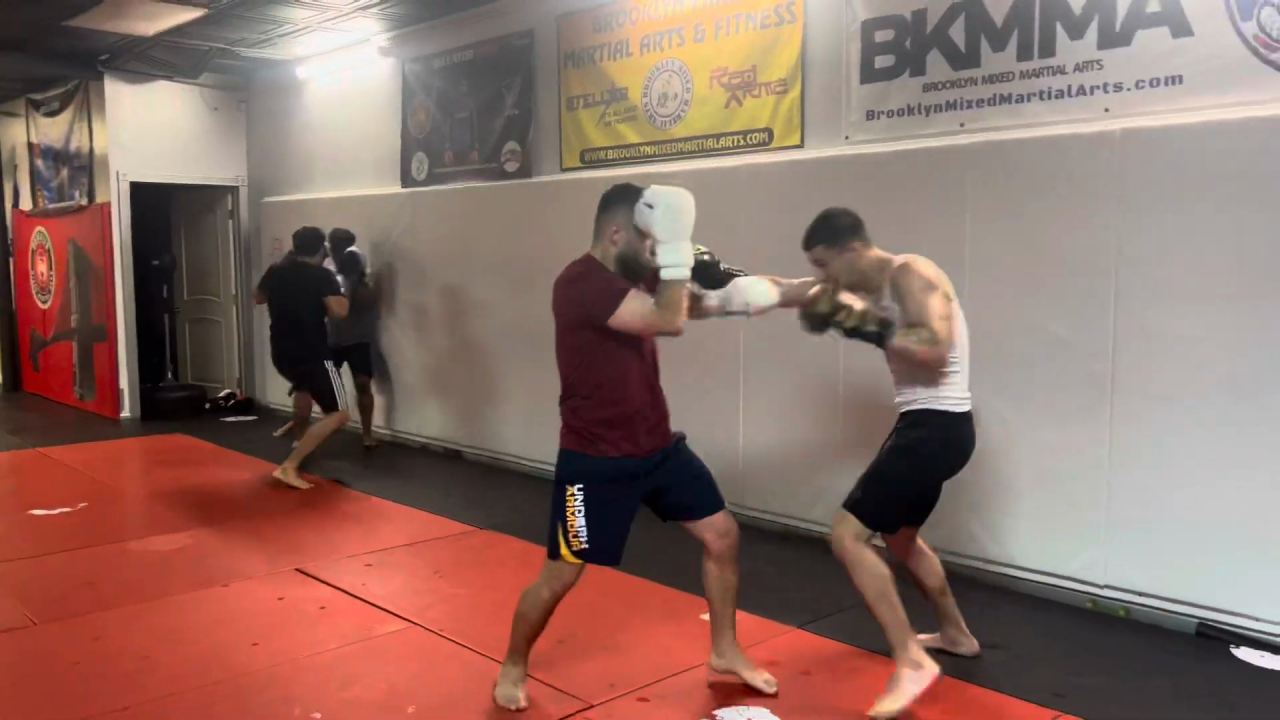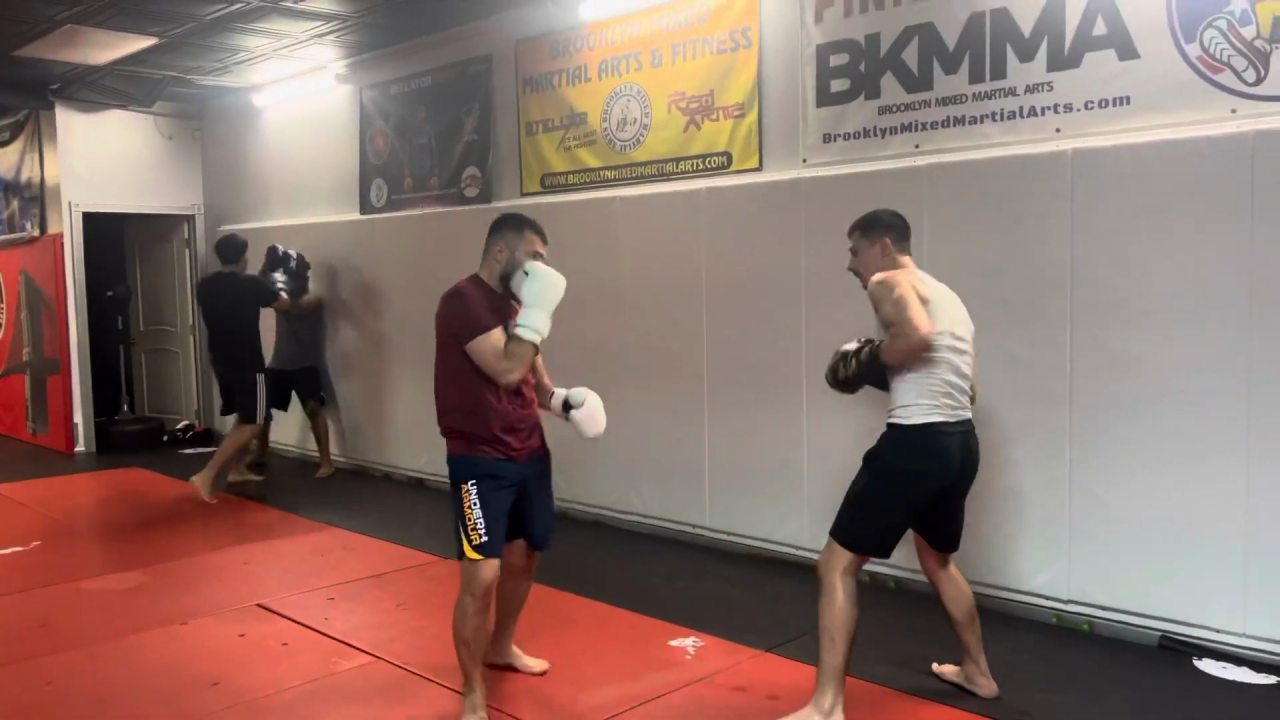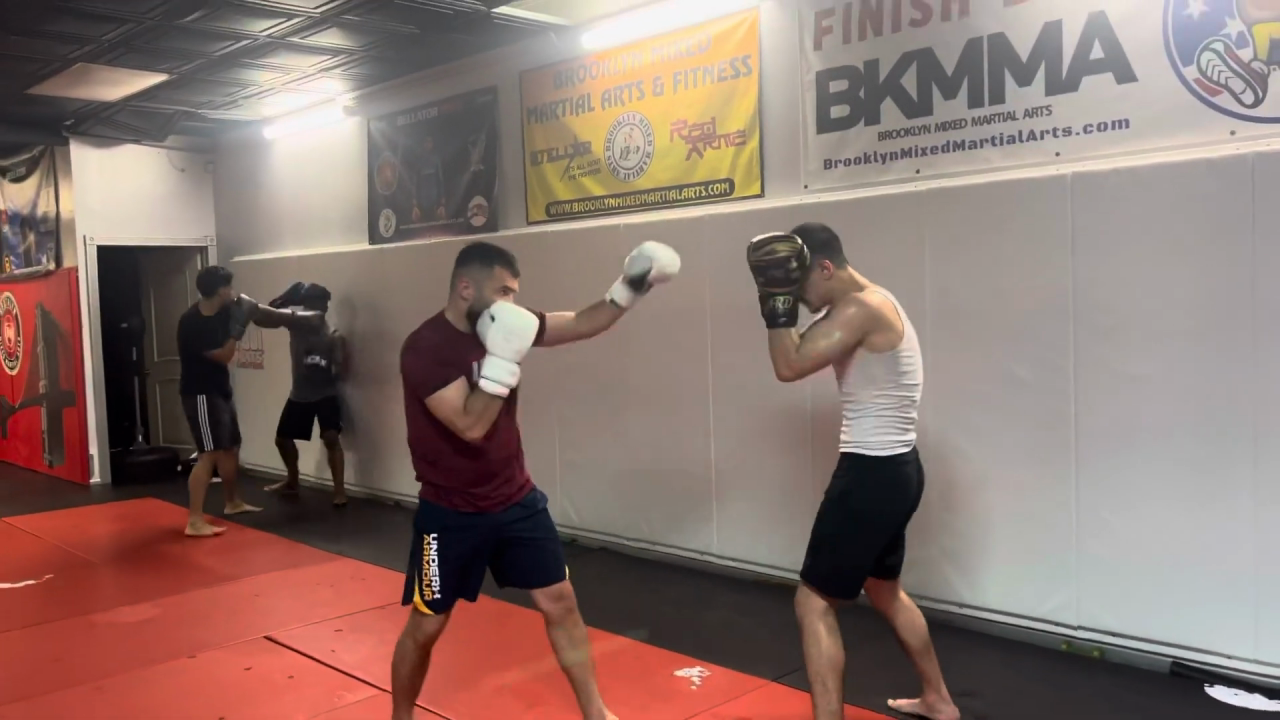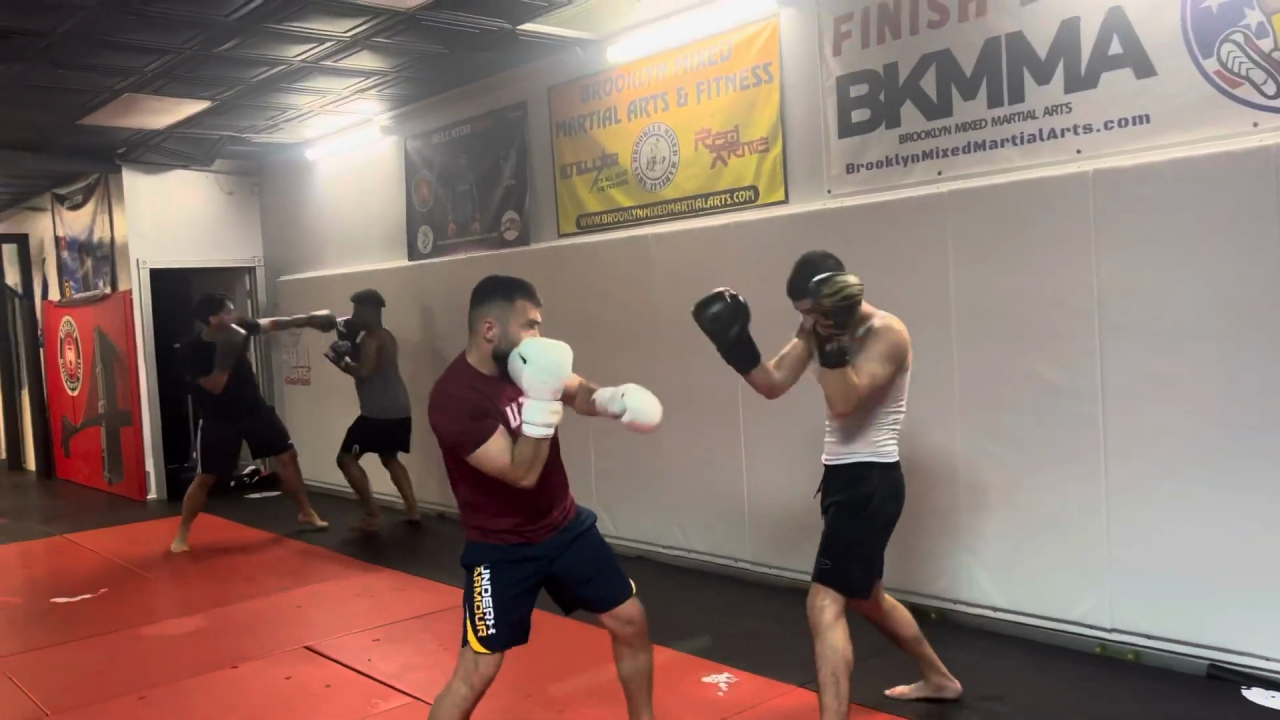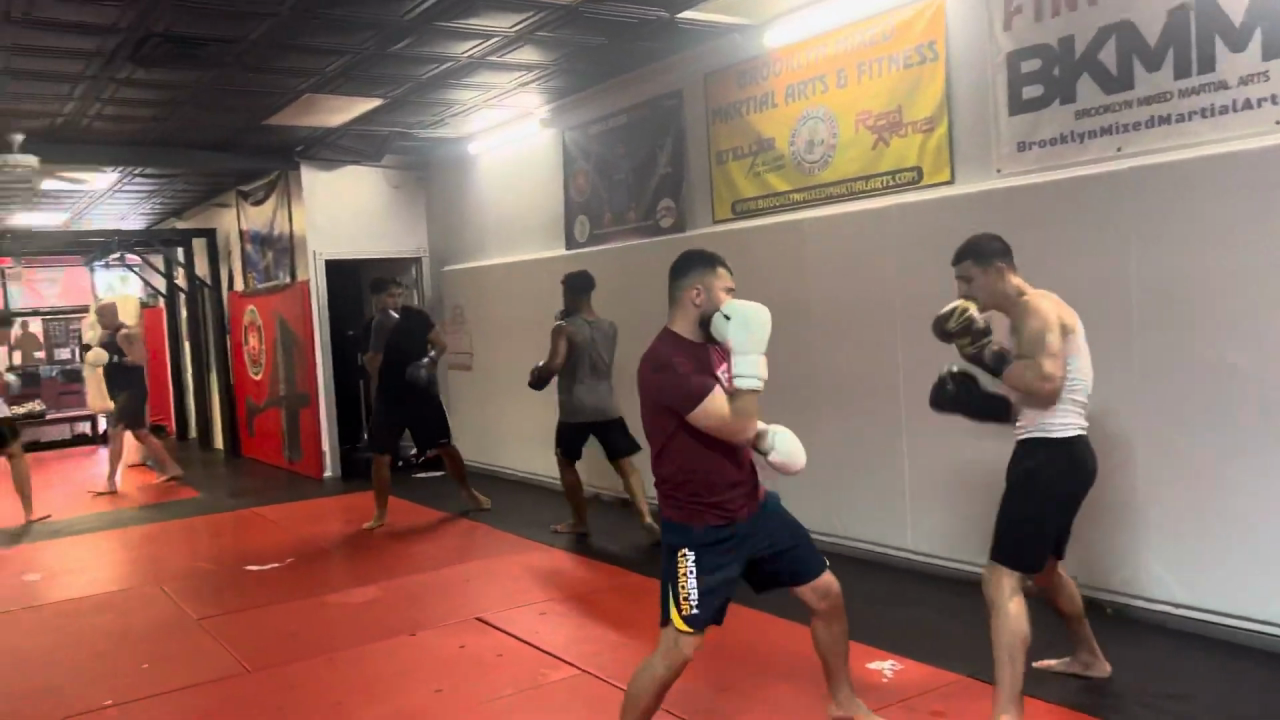
dt=0.7s
person 1, frame 1
left shoulder: (910, 272)
right shoulder: (877, 281)
left elbow: (936, 353)
right elbow: (808, 302)
left wrist: (864, 324)
left hip: (938, 428)
right hip: (920, 425)
left knee: (848, 535)
right knee: (901, 538)
left ankle: (911, 663)
right ankle: (955, 634)
person 1, frame 2
left shoulder: (889, 284)
right shoulder: (948, 299)
left elbow: (916, 335)
left wrist: (869, 363)
left hip: (914, 445)
right hip: (960, 443)
left knee: (837, 563)
right knee: (938, 559)
right ankle: (977, 671)
person 1, frame 3
left shoulder: (863, 309)
right shoulder: (864, 305)
left elbow: (789, 368)
right elbow: (805, 358)
left wrist: (780, 296)
right wrist: (778, 296)
left hip: (872, 476)
right hip: (891, 471)
left knee: (813, 604)
right knee: (884, 591)
person 1, frame 4
left shoulder: (887, 333)
right shoulder: (817, 327)
left elbow: (842, 403)
right elbow: (773, 384)
left wrist: (832, 337)
right wrist: (735, 342)
left hip: (871, 484)
right hip: (842, 479)
left knee: (825, 606)
right knee: (864, 594)
right ankle: (939, 679)
person 1, frame 5
left shoulder: (1034, 307)
right shoulder: (1025, 319)
left elbow: (1045, 387)
left wrist: (989, 352)
right wrist: (977, 402)
left hip: (1052, 457)
right hip: (1058, 456)
left knee: (1002, 585)
right knee: (1042, 566)
right ankle: (1090, 658)
person 2, frame 1
left shoulder: (636, 272)
right shoulder: (586, 282)
left elbow: (672, 314)
right elbow: (670, 321)
right wrist: (673, 246)
left hip: (655, 443)
right hip: (594, 457)
left knee: (722, 535)
right knee: (562, 575)
left ankle: (727, 654)
right ankle: (514, 663)
person 2, frame 2
left shoulder: (516, 303)
right shoulder: (464, 302)
right elbow: (507, 371)
left wrist: (568, 400)
right wrist: (536, 311)
left hip: (530, 453)
right hip: (481, 461)
left knee: (523, 557)
right knee: (482, 578)
left ankle: (501, 646)
person 2, frame 3
left shoulder: (501, 327)
right shoulder: (424, 348)
left elbow: (585, 323)
right elbow: (472, 427)
left wrist: (631, 285)
right wrist: (501, 357)
left hip: (513, 501)
right hip: (450, 511)
left knee: (560, 602)
right knee: (426, 625)
person 2, frame 4
left shoulder: (525, 362)
right shoulder: (453, 399)
left elbow: (576, 393)
right elbow: (521, 472)
left wrist: (614, 399)
right wrist: (541, 398)
left hip: (565, 527)
right hip: (501, 548)
left knee: (630, 622)
right knee: (477, 671)
person 2, frame 5
left shoulder: (706, 346)
right shoulder: (668, 362)
right elbow: (734, 429)
left wrist: (765, 435)
right wrist: (749, 354)
left hip: (748, 508)
right hip: (698, 527)
left knee: (825, 594)
right knee: (679, 648)
person 3, frame 1
left shoulder: (275, 271)
right shoulder: (322, 276)
left elbow: (259, 297)
right elbow: (340, 311)
right wrist: (338, 287)
left hip: (281, 354)
right hip: (313, 354)
left knee: (305, 386)
right knee: (338, 414)
left ankle: (304, 438)
right ankle: (289, 467)
person 3, frame 2
left shoulder: (205, 286)
right shoulder: (252, 284)
right elbow: (285, 304)
right wrist: (277, 285)
left hip: (221, 362)
right hip: (247, 364)
left knee: (245, 417)
right knee: (250, 426)
left ankle: (237, 469)
right ankle: (206, 476)
person 3, frame 3
left shoulder: (224, 309)
right shoulder: (193, 323)
right elbow: (224, 356)
right wrist: (238, 325)
left hip: (221, 391)
right hip: (201, 394)
left knee: (230, 448)
right knee: (209, 453)
left ankle: (233, 502)
right ankle: (195, 521)
person 3, frame 4
left shoulder: (237, 328)
right shoulder: (193, 351)
left elbow: (273, 324)
right elbow: (215, 387)
left wrist: (309, 320)
right wrist: (224, 360)
left hip: (254, 410)
right hip: (218, 420)
left knee: (287, 456)
right knee: (206, 478)
left ankle: (306, 512)
right ankle: (182, 534)
person 3, frame 5
left shoulder: (415, 317)
right shoulder: (371, 329)
left elbow: (439, 345)
right elbow: (371, 367)
left wrist: (429, 361)
right wrist: (378, 341)
left hip: (423, 397)
right hip: (388, 401)
left knee: (445, 449)
right knee: (381, 458)
left ankle: (470, 492)
right ankle: (381, 514)
person 4, frame 1
left shoulder: (360, 276)
left elbow: (368, 300)
left wrist: (360, 273)
left hip: (358, 340)
right hip: (332, 338)
left knee: (362, 382)
left ankle: (367, 433)
person 4, frame 2
left shoulder: (313, 300)
left elbow: (294, 307)
left wrist: (290, 280)
left hip: (306, 364)
right hip: (279, 364)
left knee: (313, 408)
left ankle: (326, 462)
right ankle: (261, 454)
person 4, frame 3
left shoulder: (333, 337)
right shoulder: (297, 324)
left elbow: (341, 369)
left wrist: (327, 368)
right wrist: (285, 299)
left hip: (325, 395)
right hip: (300, 395)
left knee: (331, 438)
right knee: (283, 438)
left ankle: (340, 490)
right ankle: (292, 481)
person 4, frame 4
left shoulder: (371, 338)
right shoulder: (385, 336)
left elbow: (363, 371)
right elbow: (363, 362)
left wrist: (339, 357)
right wrist: (348, 342)
left hip: (378, 412)
right hip: (399, 410)
left knee: (346, 459)
right knee: (389, 458)
left ankle: (373, 513)
right ankle: (412, 509)
person 4, frame 5
left shoulder: (564, 329)
right shoulder: (610, 328)
left elbow: (554, 366)
left wrist: (539, 372)
left hip: (574, 411)
right hip: (607, 408)
left knee: (567, 465)
right knee: (625, 463)
left ankle: (579, 521)
right ankle: (646, 517)
